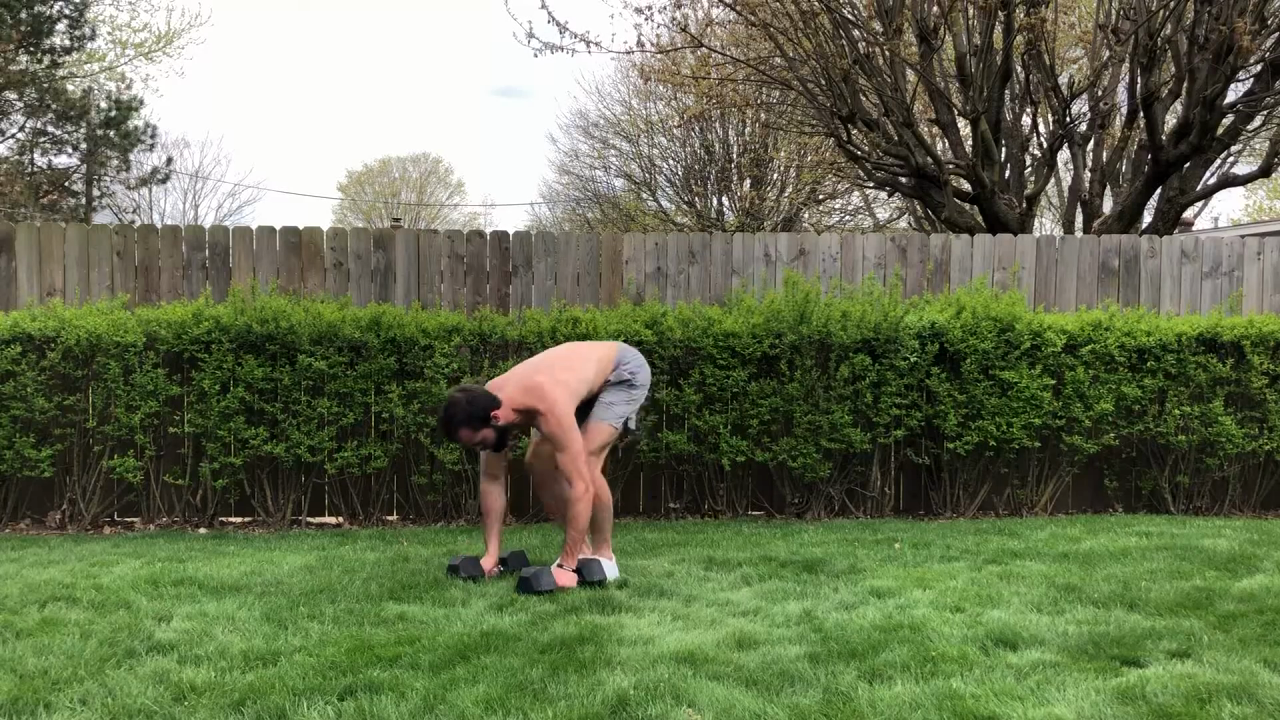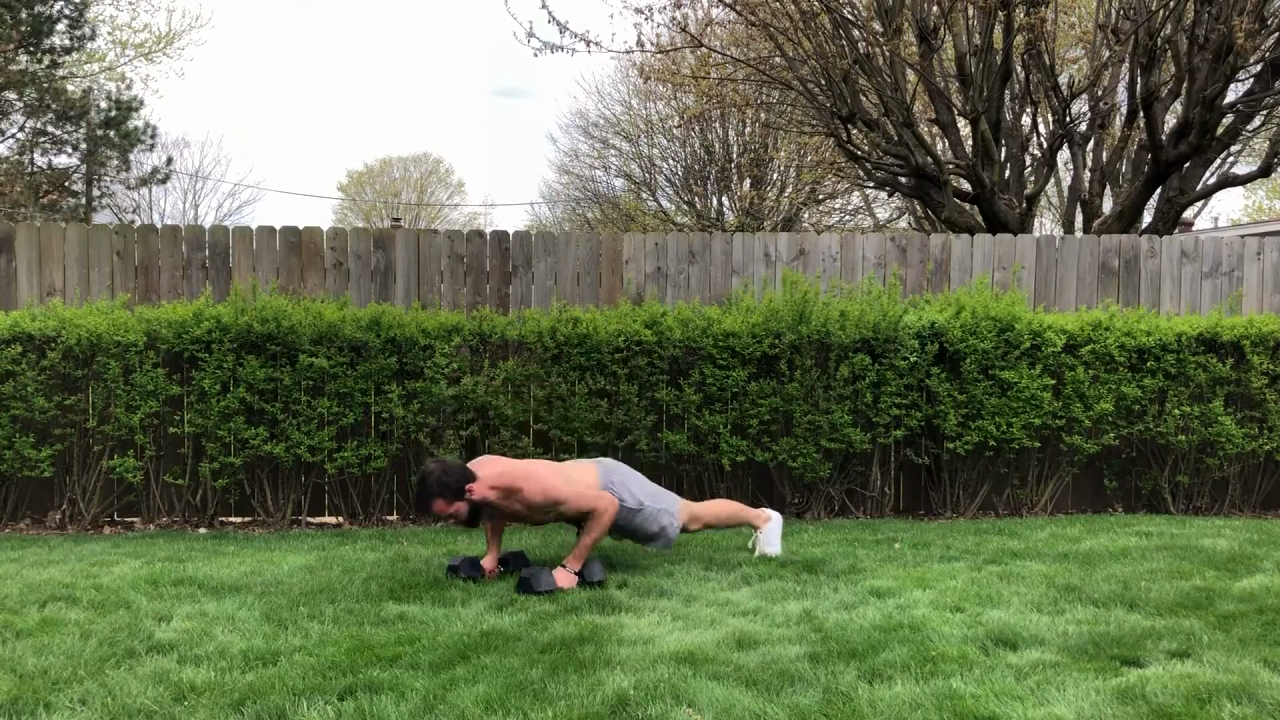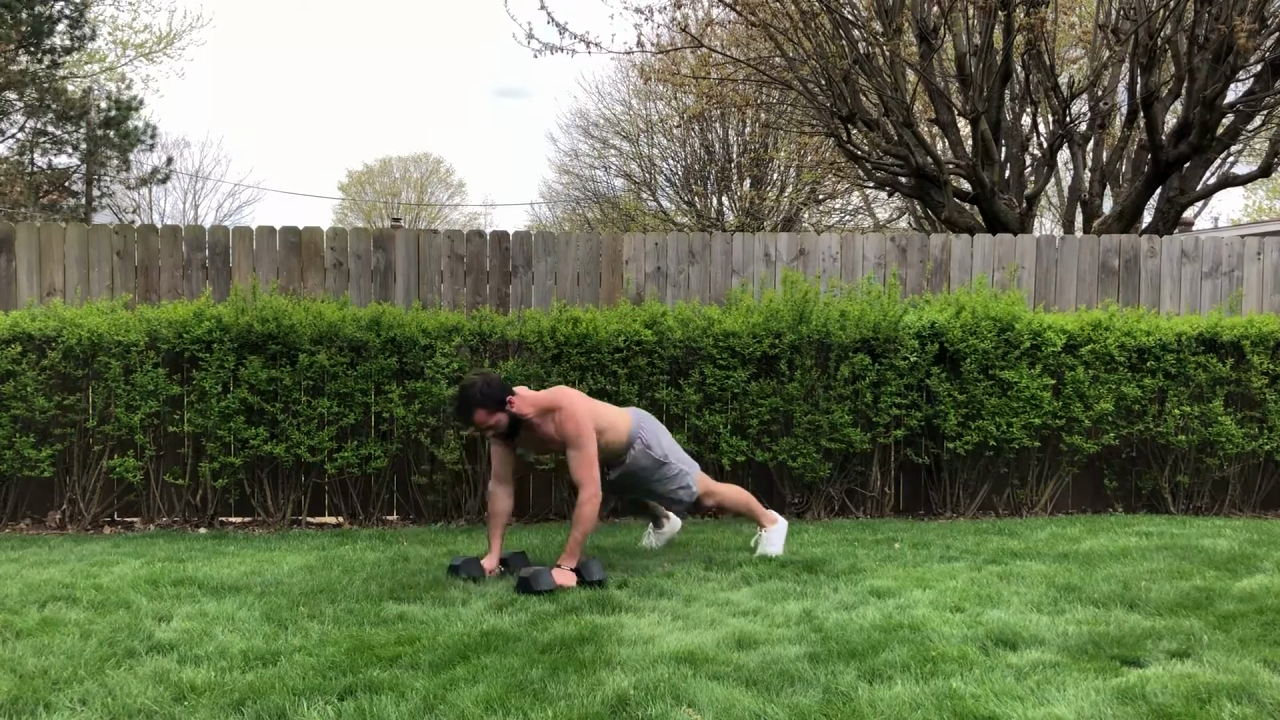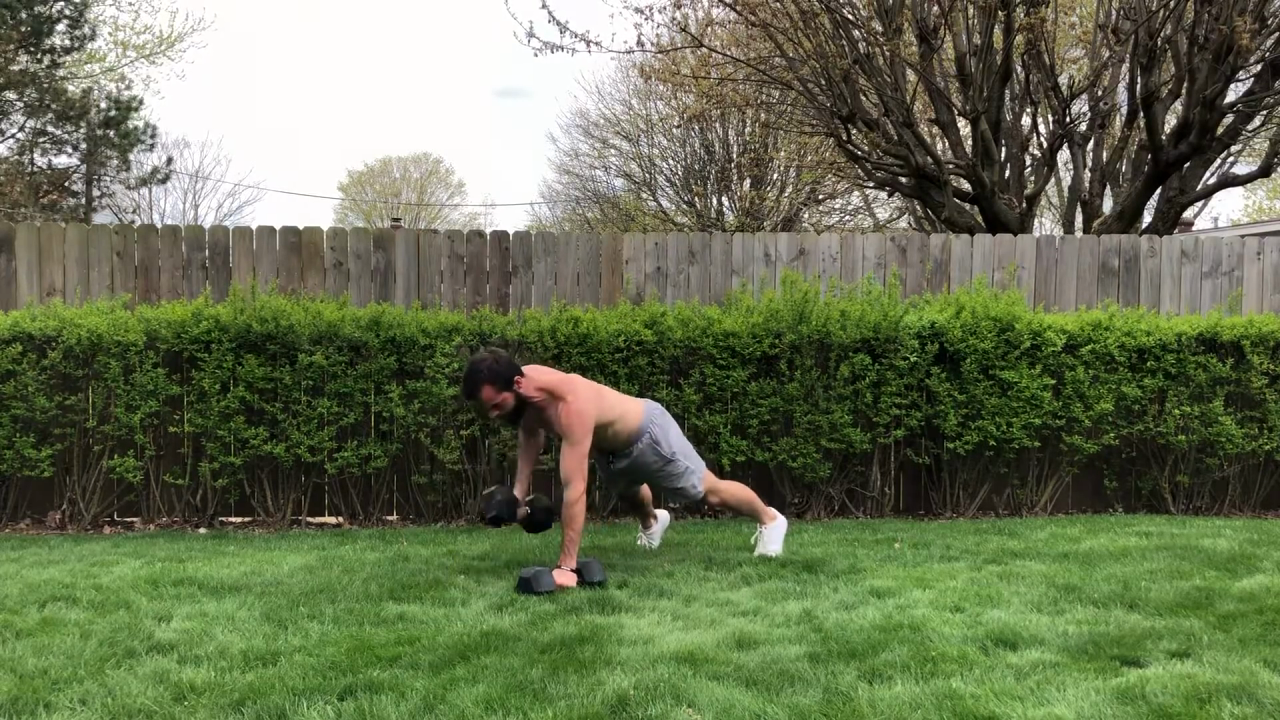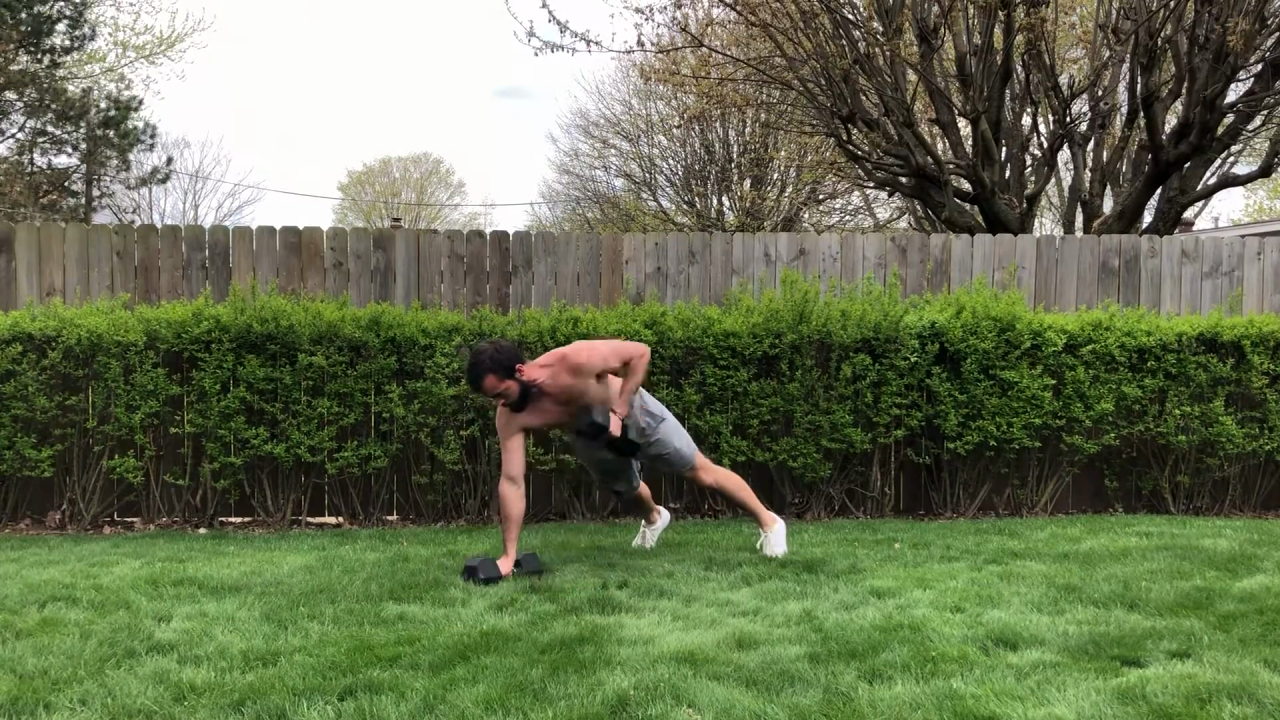
dt=1s
person 1, frame 1
left shoulder: (548, 408)
right shoulder: (492, 405)
left elbow: (581, 486)
right elbow: (491, 480)
left wrist: (567, 566)
right wrist: (492, 552)
left hip: (624, 371)
right hip: (588, 373)
left knee: (585, 462)
right knee: (538, 464)
left ankle: (603, 555)
right ankle: (583, 550)
person 1, frame 2
left shoulder: (530, 487)
right shoulder: (474, 476)
left elbow: (607, 507)
left wrist: (571, 567)
right wrist: (492, 552)
left hip: (611, 491)
right hip: (584, 476)
left knee: (691, 518)
left ankle: (763, 519)
right ankle: (657, 532)
person 1, frame 3
left shoulder: (566, 412)
right shoulder: (505, 416)
left elbow: (591, 493)
right elbow: (500, 484)
left wrist: (567, 564)
right wrist: (494, 552)
left hip: (640, 439)
right hip: (608, 451)
left knee: (707, 494)
right knee: (639, 497)
left ankle: (769, 522)
right ankle: (664, 521)
person 1, frame 4
left shoulder: (573, 403)
right shoulder: (519, 386)
left elbow: (574, 489)
right elbow: (531, 430)
left wrist: (567, 565)
right wrist: (520, 489)
left hip: (648, 432)
right hip: (610, 446)
left knee: (709, 491)
right knee: (629, 492)
left ankle: (769, 519)
right ankle: (651, 522)
person 1, frame 5
left shoulder: (574, 360)
right shoulder: (510, 415)
left elbow: (640, 352)
right elbow: (511, 482)
left wrist: (617, 412)
right wrist: (508, 555)
left hip: (635, 412)
right hip: (589, 436)
left knee: (703, 473)
right knee: (626, 489)
left ankle: (769, 522)
right ankle: (654, 518)
